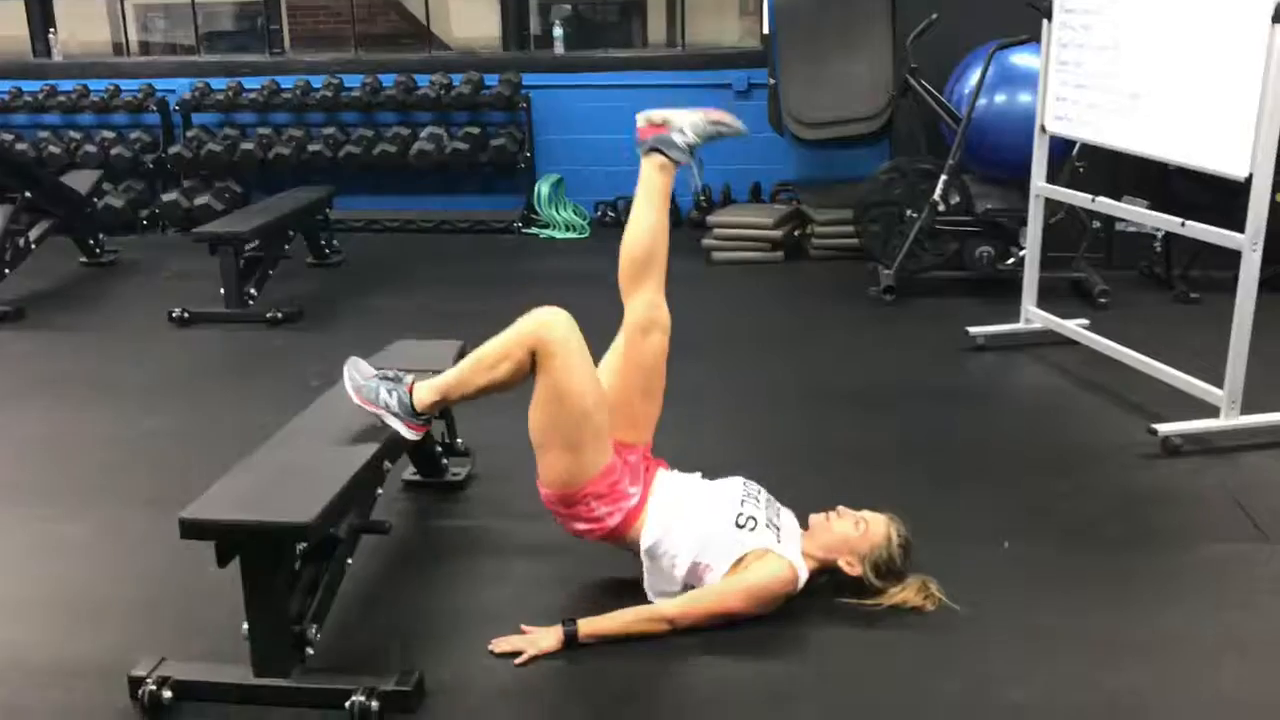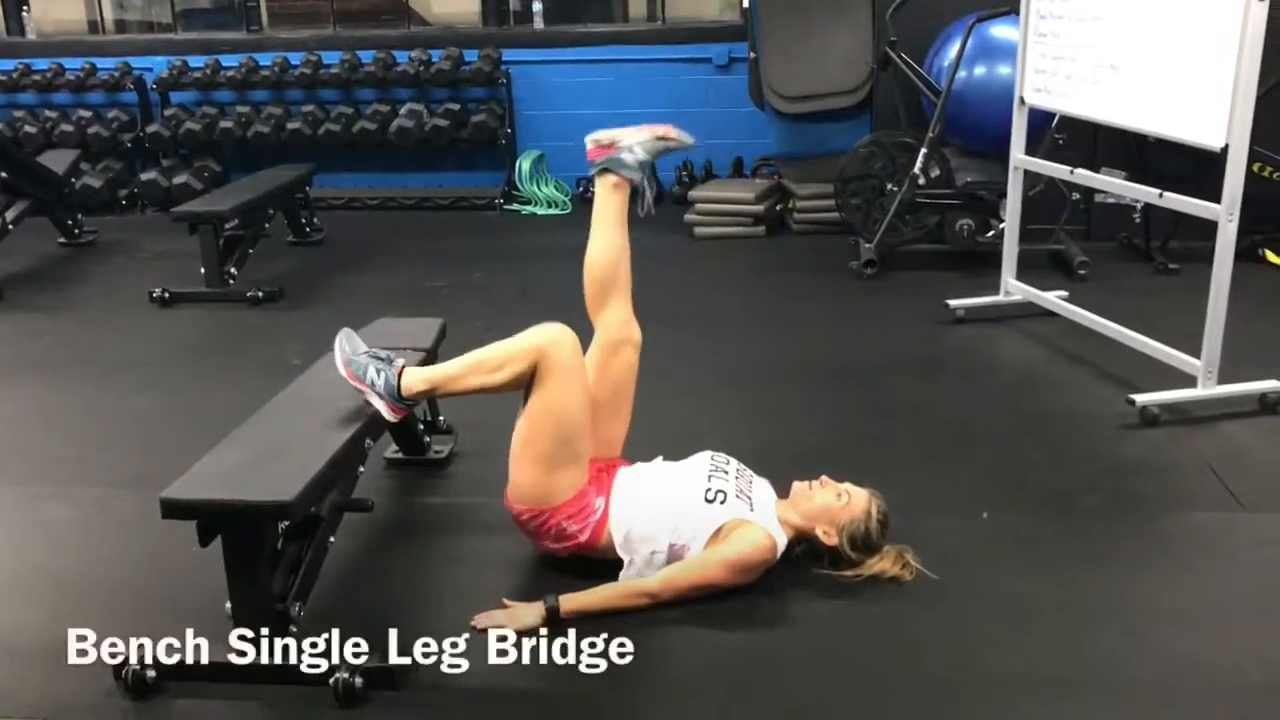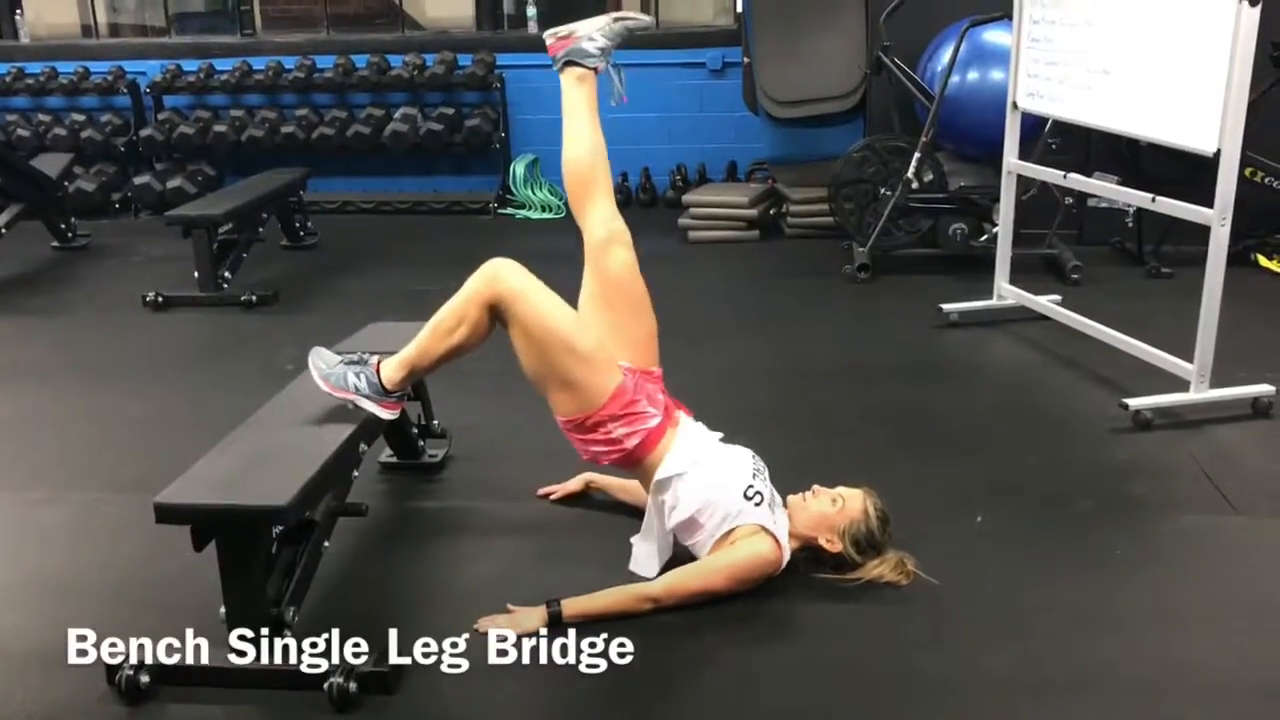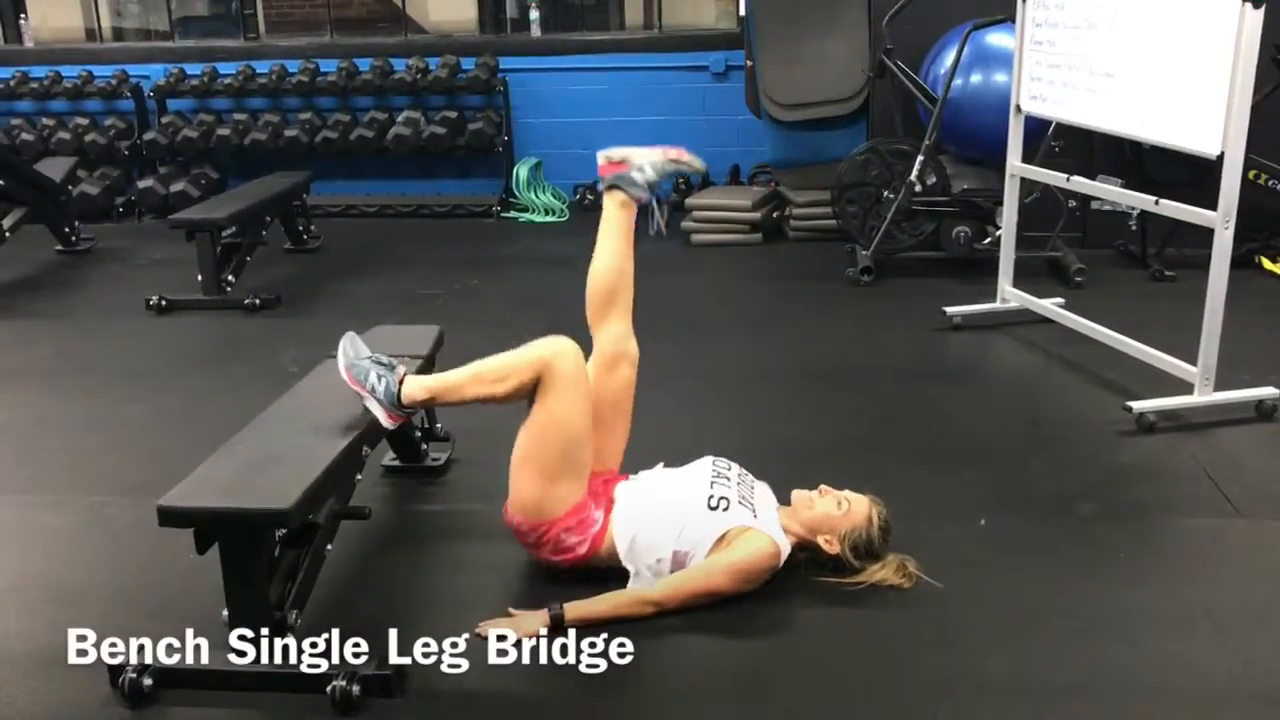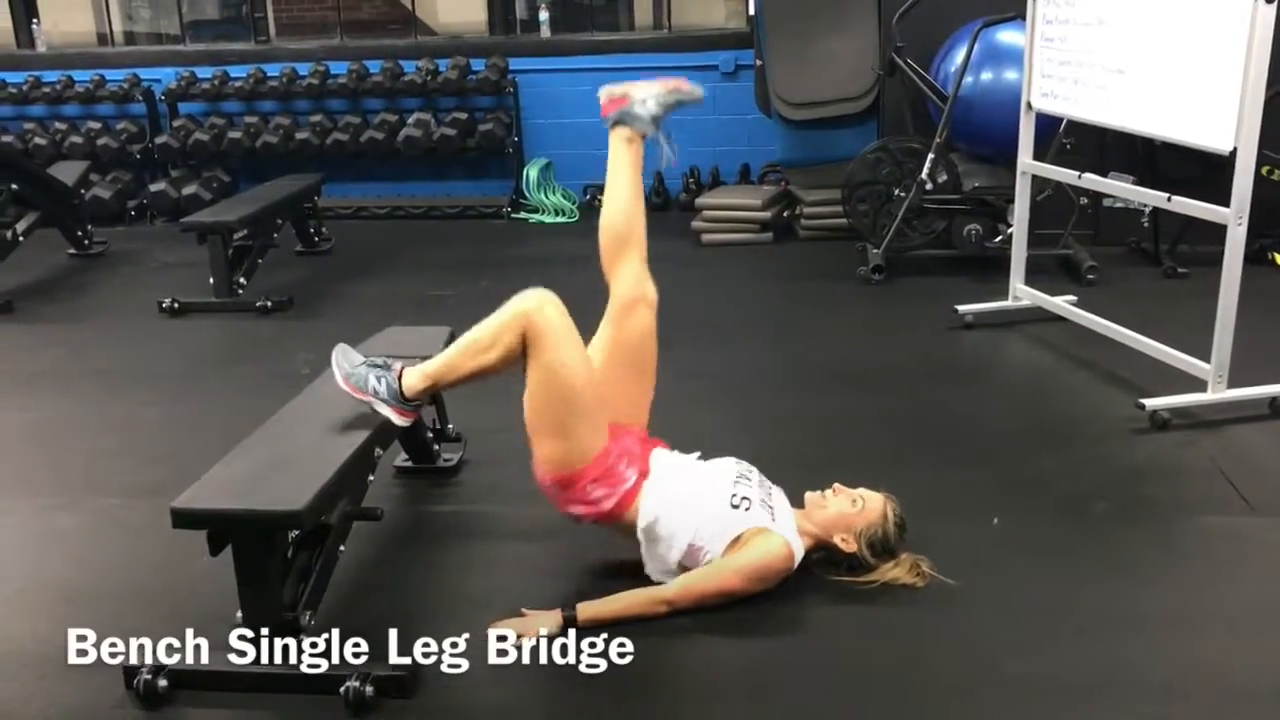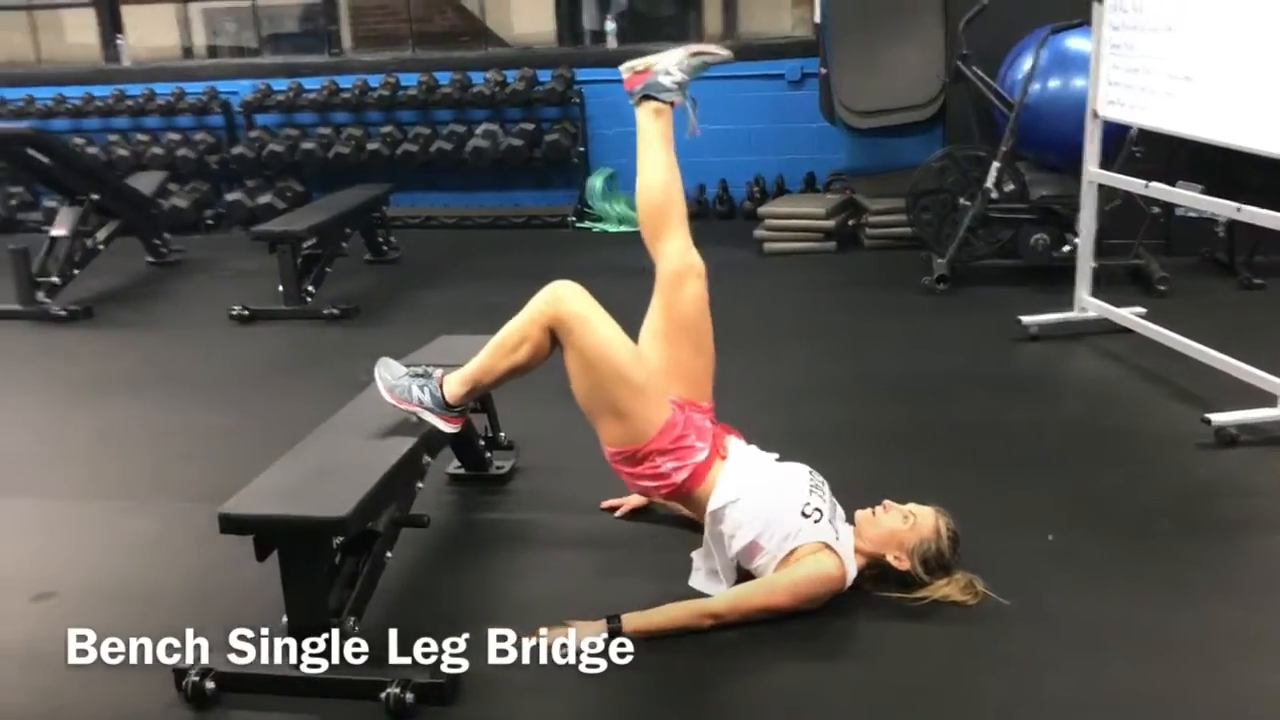
dt=0.7s
person 1, frame 1
left shoulder: (779, 576)
right shoulder: (783, 529)
left elbow: (671, 617)
left wrist: (566, 634)
left hip: (602, 499)
right hip: (626, 479)
left knee: (550, 326)
left ankle: (417, 404)
person 1, frame 2
left shoulder: (759, 545)
right shoulder: (760, 500)
left elbow: (652, 591)
left wrist: (545, 611)
left hip: (565, 515)
right hip: (598, 484)
left knee: (554, 342)
left ankle: (402, 386)
person 1, frame 3
left shoulder: (766, 550)
right shoulder: (772, 514)
left elbow: (655, 595)
left wrist: (549, 614)
left hip: (619, 415)
right hip: (635, 402)
left knee: (500, 279)
right knee: (603, 231)
left ankle: (385, 383)
right ankle: (580, 67)
person 1, frame 4
left shoulder: (763, 550)
right shoulder: (762, 507)
left elbow: (657, 599)
left wrist: (552, 618)
left hip: (568, 527)
right hip: (602, 495)
left knee: (559, 356)
left ankle: (404, 395)
person 1, frame 5
left shoulder: (776, 555)
right shoulder: (775, 515)
left elbow: (669, 597)
left wrist: (565, 617)
left hip: (598, 476)
right hip: (622, 459)
left knee: (537, 308)
left ankle: (404, 391)
person 1, frame 6
left shoulder: (829, 570)
right shoulder: (832, 527)
left elbow: (714, 612)
left wrist: (608, 628)
left hip: (668, 451)
right hip: (690, 437)
left knee: (562, 301)
right knee: (681, 267)
left ankle: (449, 395)
